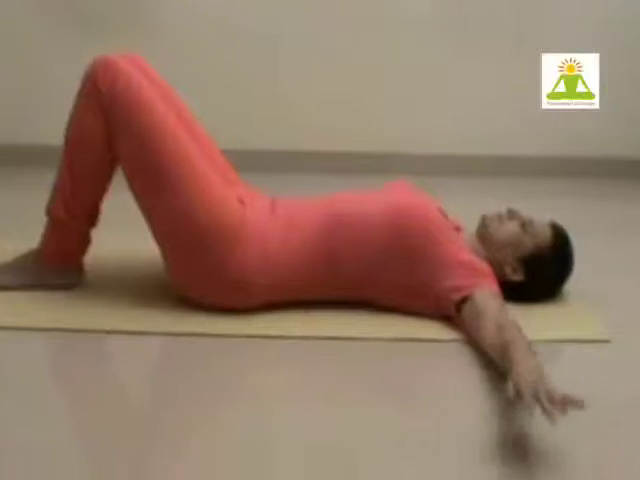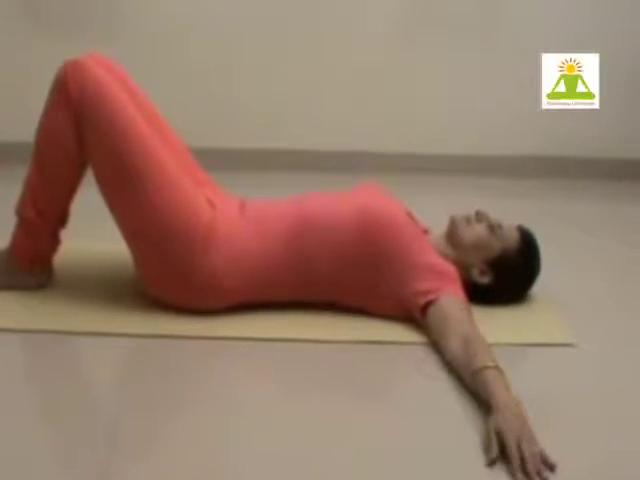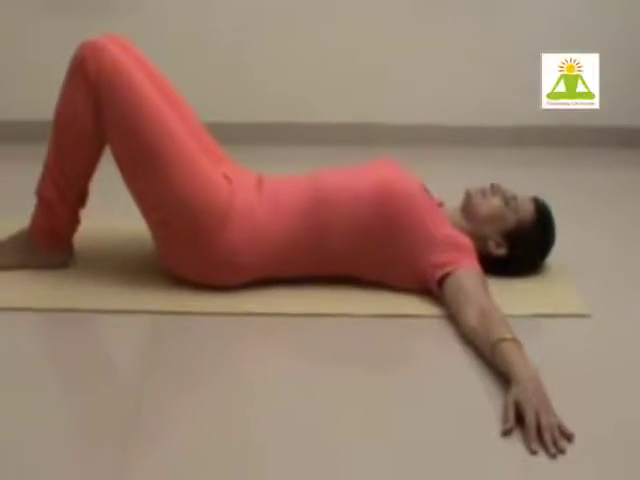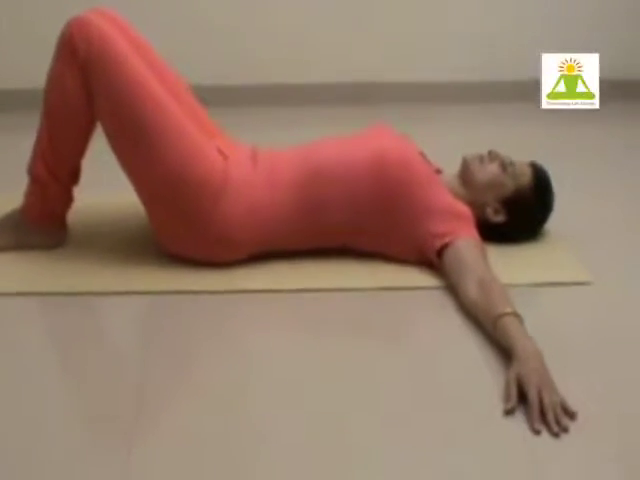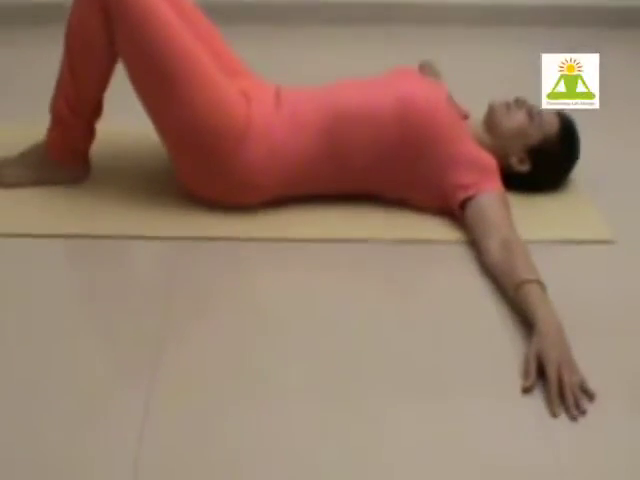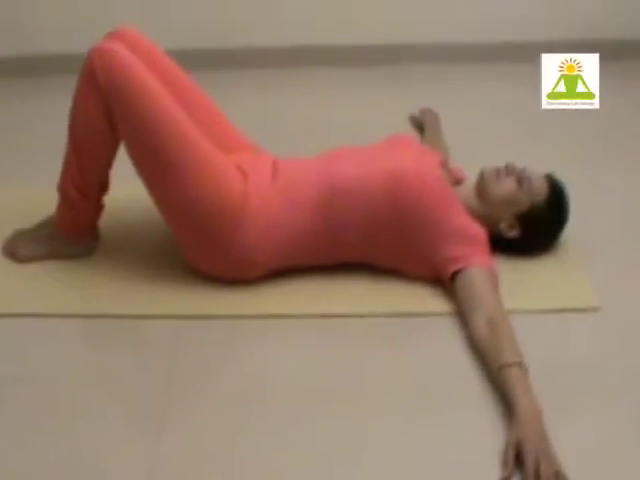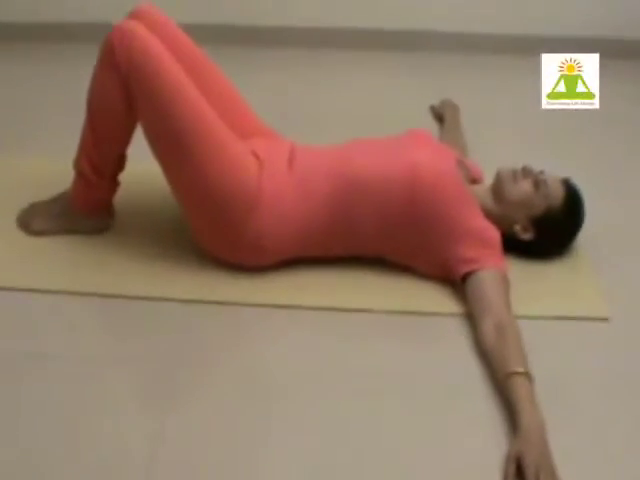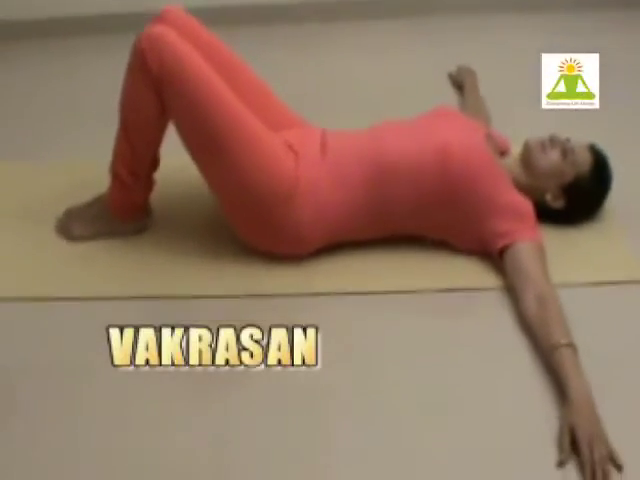
dt=0.5s
person 1, frame 1
left shoulder: (466, 273)
right shoulder: (451, 239)
left elbow: (494, 323)
left wrist: (526, 364)
left hip: (227, 257)
right hip: (248, 221)
left knee: (110, 78)
right knee: (124, 74)
left ankle: (56, 260)
right ankle: (60, 255)
person 1, frame 2
left shoulder: (434, 278)
right shoulder: (420, 244)
left elbow: (461, 339)
left wrist: (506, 404)
left hip: (199, 256)
right hip: (221, 218)
left knee: (83, 79)
right knee: (97, 75)
person 1, frame 3
left shoulder: (449, 250)
right shoulder: (435, 221)
left elbow: (477, 312)
left wrist: (523, 375)
left hip: (217, 233)
right hip: (237, 196)
left knee: (99, 60)
right knee: (110, 53)
left ankle: (47, 240)
right ankle: (51, 234)
person 1, frame 4
left shoulder: (450, 220)
right shoulder: (434, 185)
left elbow: (477, 283)
left wrist: (525, 348)
left hip: (215, 209)
right hip: (234, 167)
left knee: (87, 36)
right knee: (99, 25)
person 1, frame 5
left shoulder: (472, 171)
right shoulder: (454, 123)
left elbow: (500, 243)
left wrist: (546, 322)
right wrist: (431, 76)
left hip: (236, 151)
right hip: (257, 105)
left ankle: (63, 154)
right ankle: (67, 144)
person 1, frame 6
left shoulder: (464, 239)
right shoulder: (446, 181)
left elbow: (487, 318)
left wrist: (525, 410)
right wrist: (430, 122)
left hip: (235, 224)
right hip: (254, 173)
left knee: (107, 63)
right knee: (123, 42)
left ankle: (72, 228)
right ankle: (76, 222)
person 1, frame 7
left shoulder: (477, 239)
right shoulder: (464, 176)
left elbow: (495, 322)
left wrist: (529, 421)
right wrist: (450, 112)
left hip: (249, 210)
right hip: (269, 160)
left ankle: (87, 206)
right ankle: (93, 195)
person 1, frame 8
left shoulder: (511, 213)
right shoulder: (490, 147)
left elbow: (537, 296)
left wrist: (579, 397)
right wrist: (468, 78)
left hip: (287, 203)
right hip: (302, 150)
left knee: (156, 46)
right knee: (170, 21)
left ankle: (123, 208)
right ankle: (129, 195)
